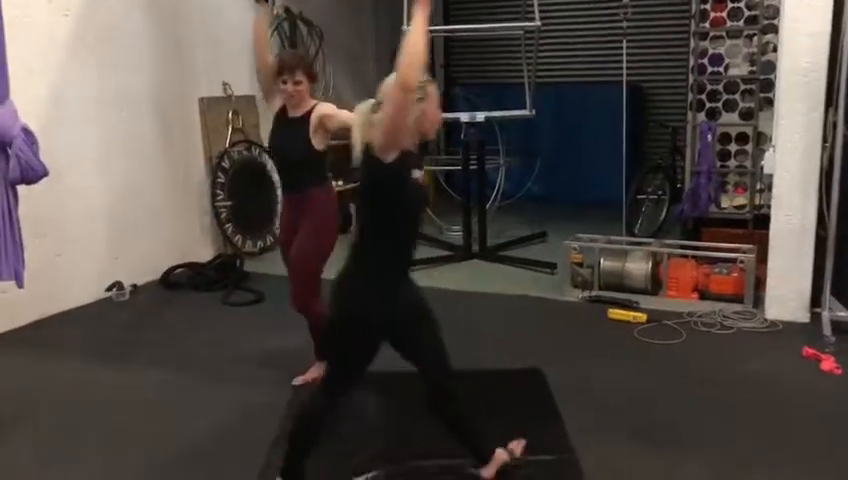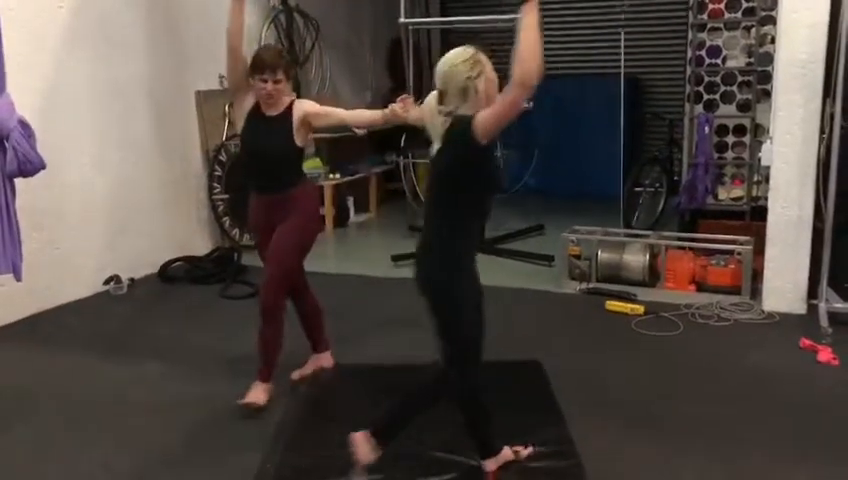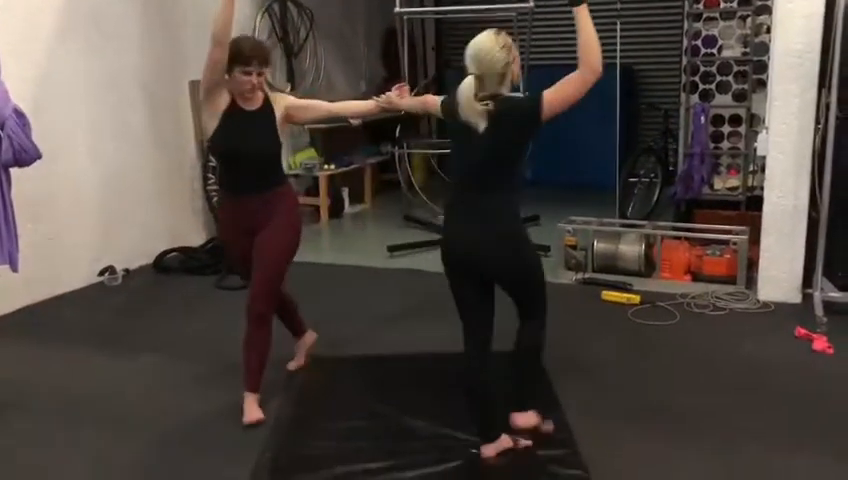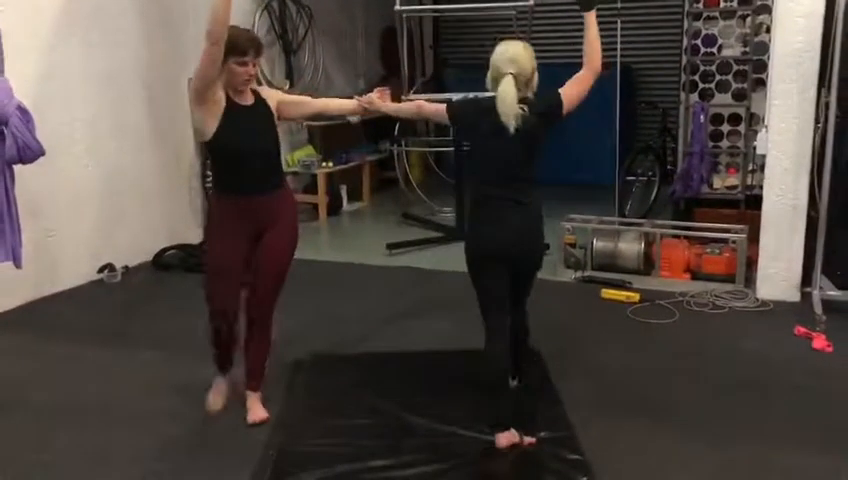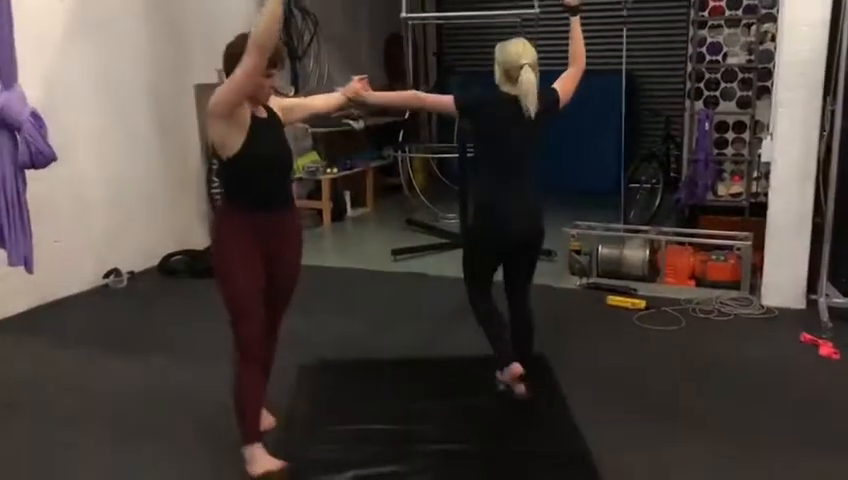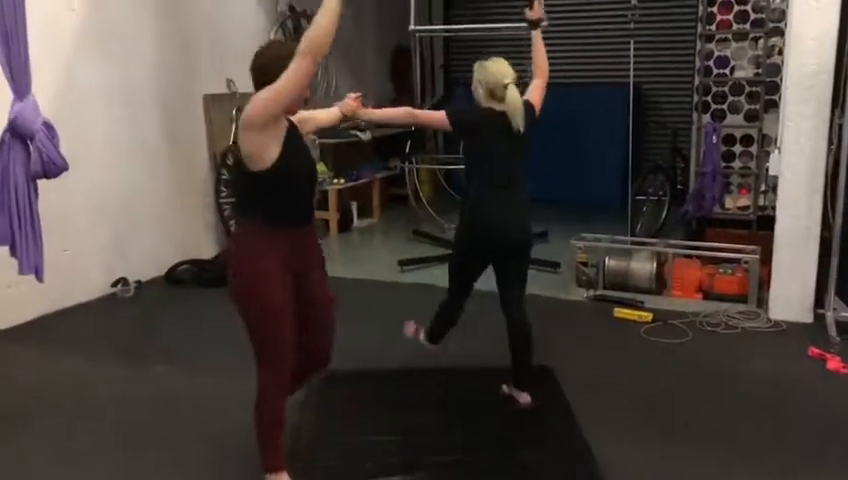
dt=0.3s
person 1, frame 1
left shoulder: (403, 155)
right shoulder: (385, 159)
right elbow: (401, 88)
left hip: (396, 289)
right hip: (363, 295)
left knee: (438, 375)
right knee: (336, 389)
person 1, frame 2
left shoulder: (453, 127)
right shoulder: (468, 134)
left elbow: (427, 112)
right elbow: (525, 81)
left wrist: (412, 112)
left hip: (445, 261)
right hip: (447, 267)
left knee: (466, 364)
right knee: (459, 369)
left ankle: (489, 451)
right ankle: (373, 438)
person 1, frame 3
left shoulder: (459, 107)
right shoulder: (519, 112)
left elbow: (424, 103)
right elbow: (590, 70)
left wrist: (403, 102)
left hip: (456, 237)
right hip: (501, 237)
left knee: (476, 332)
right knee: (534, 315)
left ankle: (491, 434)
right ankle: (525, 408)
person 1, frame 4
left shoulder: (473, 111)
right shoulder: (542, 112)
left elbow: (422, 109)
right elbow: (591, 68)
left wrist: (385, 107)
left hip: (485, 232)
right hip: (526, 229)
left knee: (495, 322)
right knee: (516, 308)
left ankle: (506, 425)
right ankle: (514, 373)
person 1, frame 5
left shoulder: (483, 104)
right shoulder: (544, 105)
left elbow: (419, 100)
right elbow: (577, 67)
left wrist: (369, 97)
left hip: (489, 216)
right hip: (529, 217)
left knee: (479, 290)
right knee: (520, 296)
left ankle: (510, 362)
right ankle: (520, 374)
person 1, frame 6
left shoulder: (472, 119)
right shoulder: (524, 116)
left elbow: (413, 116)
right elbow: (541, 77)
left wrist: (364, 114)
left hip: (480, 224)
right hip: (518, 226)
left knee: (458, 290)
right knee: (515, 304)
left ankle: (430, 337)
right ankle: (521, 386)
person 2, frame 1
left shoulder: (320, 115)
right shoulder: (277, 107)
left elbow: (351, 121)
right elbow: (262, 53)
left hip: (319, 208)
right hip: (291, 207)
left knee: (304, 295)
right knee: (303, 292)
right ankle: (324, 359)
person 2, frame 2
left shoulder: (301, 112)
right shoulder: (244, 102)
left elbow: (346, 116)
right elbow: (234, 50)
left wrist: (385, 116)
left hip: (297, 207)
right hip: (261, 207)
left knee: (270, 295)
right knee: (293, 283)
left ankle: (263, 381)
right ankle: (322, 353)
person 2, frame 3
left shoulder: (279, 105)
right shoulder: (214, 101)
left elbow: (334, 108)
right elbow: (218, 44)
left wrist: (381, 104)
left hip: (277, 210)
right hip: (233, 213)
left knee: (259, 302)
right knee: (264, 291)
left ankle: (250, 395)
right ankle: (304, 334)
person 2, frame 4
left shoulder: (269, 100)
right shoulder: (207, 99)
left elbow: (320, 105)
right elbow: (215, 40)
left wrist: (363, 104)
left hip: (277, 211)
right hip: (228, 215)
left knee: (260, 308)
right knee: (222, 311)
left ankle: (254, 392)
right ankle: (223, 375)
person 2, frame 5
left shoulder: (274, 109)
right shoulder: (224, 110)
left elbow: (316, 103)
right elbow: (258, 49)
left wrist: (345, 94)
left hip: (285, 230)
right hip: (238, 234)
left knee: (267, 331)
right knee: (250, 340)
left ankle: (256, 401)
person 2, frame 6
left shoulder: (290, 122)
right shoulder: (257, 119)
left elbow: (317, 117)
right elbow: (309, 56)
left wrist: (343, 110)
left hip: (304, 248)
right hip: (260, 253)
left knee: (317, 354)
right knee: (276, 364)
left ankle: (272, 407)
